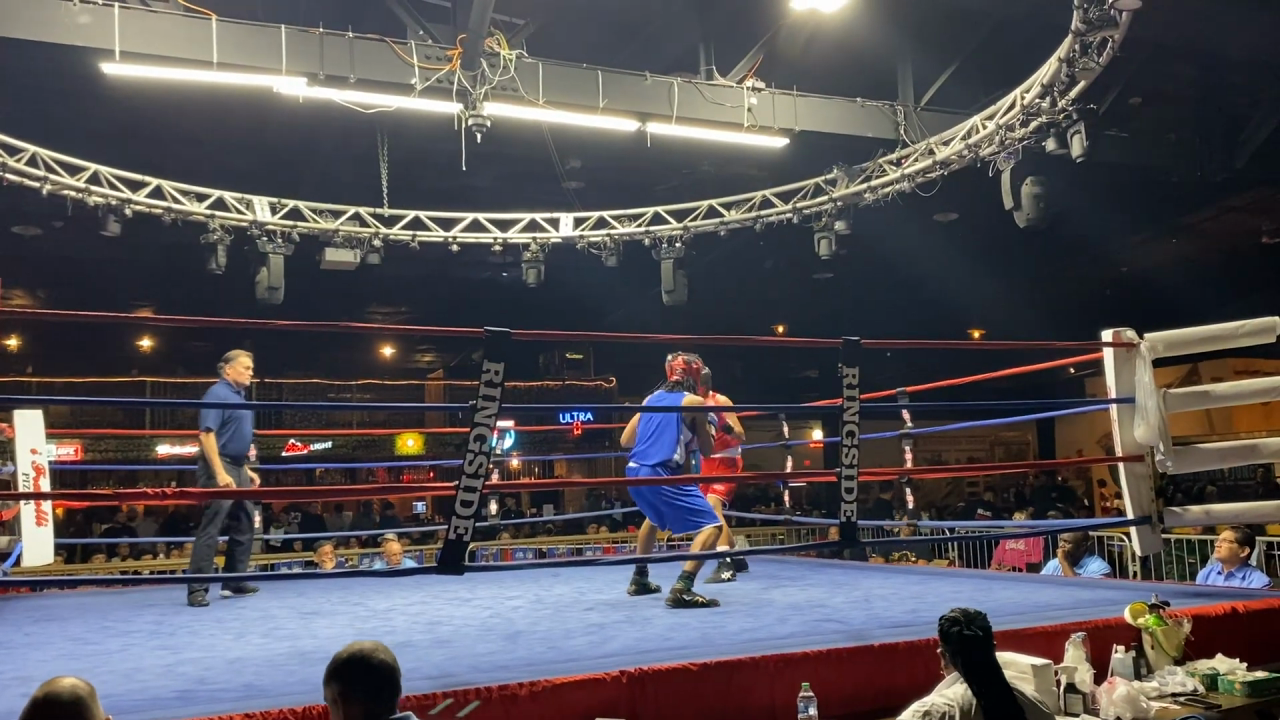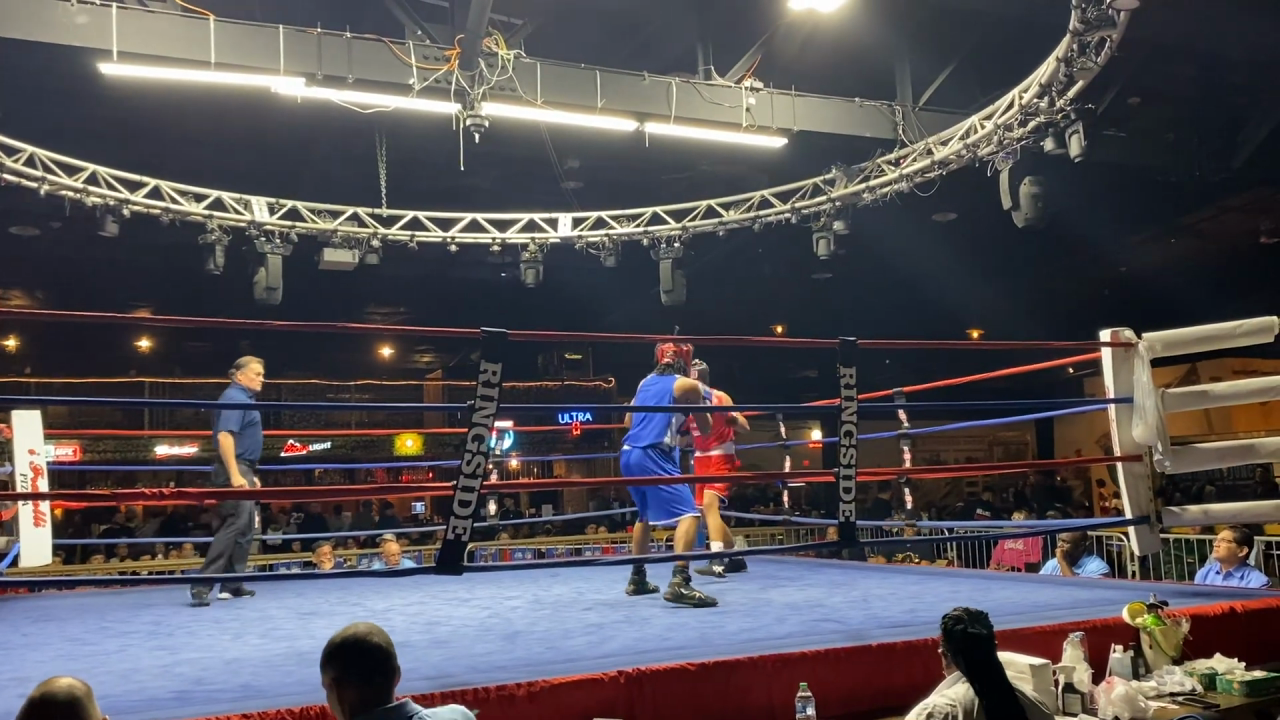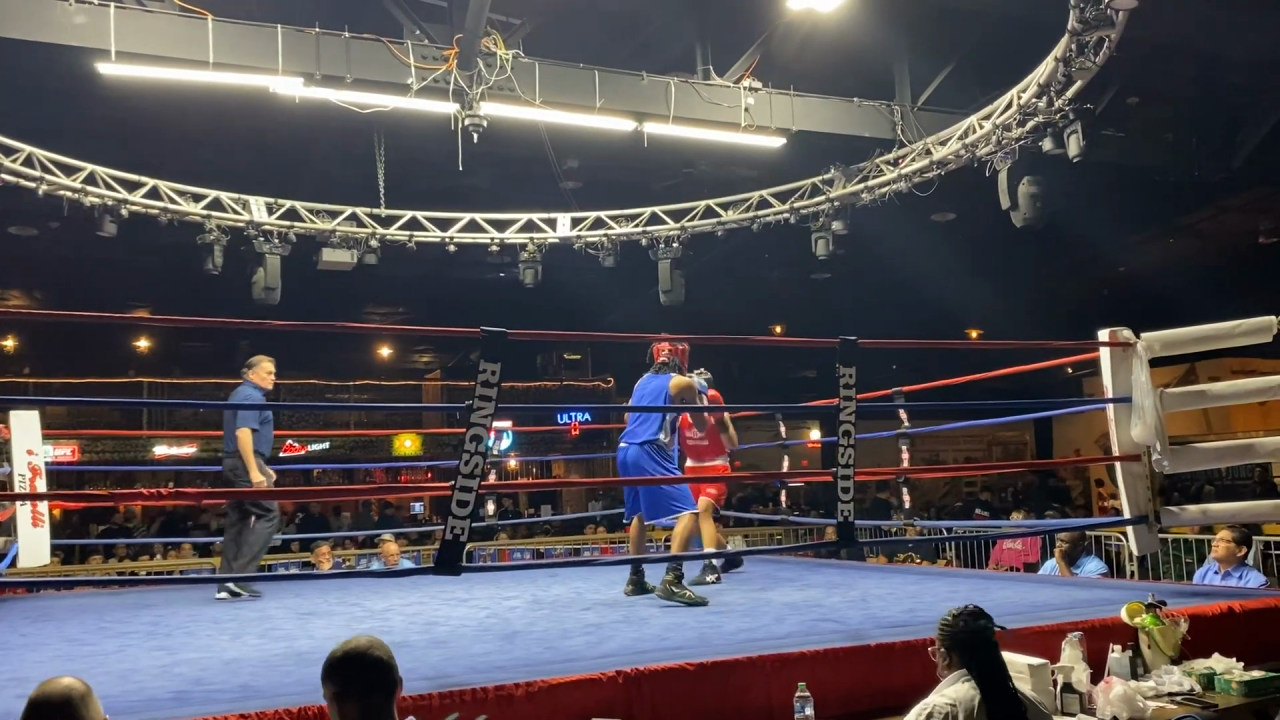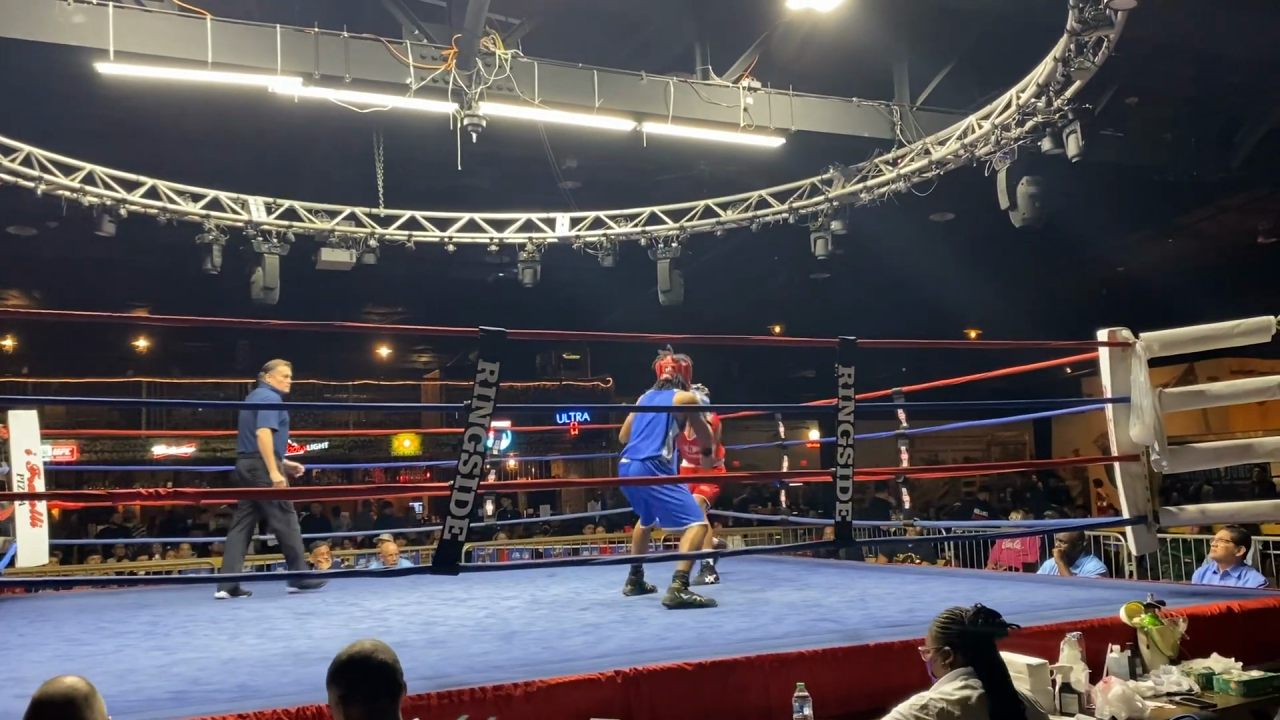
dt=0.2s
person 1, frame 1
left shoulder: (651, 399)
right shoulder: (696, 402)
left elbow: (626, 440)
right elbow: (707, 450)
right wrist: (705, 425)
left hip: (635, 471)
right hip: (662, 473)
left knee: (655, 518)
right knee: (710, 526)
left ankle: (639, 579)
right ankle: (682, 589)
person 1, frame 2
left shoulder: (645, 382)
right shoulder: (688, 385)
right elbow: (705, 429)
right wrist: (705, 401)
left hip: (629, 454)
right hip: (653, 456)
left knee: (646, 515)
right knee: (688, 515)
left ankle: (637, 579)
right ankle: (680, 583)
person 1, frame 3
left shoulder: (642, 381)
right shoulder: (684, 383)
right elbow: (702, 427)
right wrist: (700, 398)
left hip: (626, 453)
right hip: (650, 454)
left knee: (639, 515)
right knee: (687, 512)
left ankle: (635, 579)
right ankle: (672, 580)
person 1, frame 4
left shoulder: (645, 398)
right shoulder: (687, 399)
left elbow: (623, 437)
right elbow: (707, 444)
right wrist: (702, 416)
left hip: (626, 470)
right hip: (651, 471)
left knee: (647, 519)
right knee: (697, 524)
left ankle: (635, 579)
right ankle: (679, 588)
person 2, frame 1
left shoulder: (238, 395)
right shoulder: (218, 394)
right elbow: (206, 434)
left wrist: (245, 469)
right wrist: (220, 473)
left hip: (235, 469)
right hip: (220, 471)
left knee: (243, 526)
right knee: (211, 528)
left ankle: (234, 582)
right ankle: (197, 588)
person 2, frame 2
left shoulder: (242, 398)
right shoulder: (235, 398)
right elbow: (225, 437)
left wrist: (248, 473)
right wrist: (236, 474)
left hip: (239, 469)
right hip: (234, 469)
left knee: (240, 525)
right knee: (237, 524)
left ankle: (231, 583)
right ankle: (202, 583)
person 2, frame 3
left shoulder: (242, 395)
right shoulder: (251, 396)
right elbow: (243, 434)
left wrist: (258, 467)
right wrist: (254, 471)
left hip: (233, 465)
right hip: (244, 466)
left knee: (237, 522)
right knee: (267, 516)
left ankle: (228, 584)
right ankle: (240, 575)
person 2, frame 4
left shoulder: (255, 397)
right shoulder: (270, 398)
right elbow: (263, 434)
left wrist: (285, 463)
right wrist: (274, 471)
left hip: (246, 465)
right hip: (261, 467)
left knee: (242, 524)
right knee: (284, 520)
left ankle: (228, 584)
right ankle: (299, 577)
person 3, frame 1
left shoulder: (721, 402)
left elbow: (740, 435)
left wrist: (725, 425)
left hip: (727, 461)
right hip: (708, 462)
left knee: (713, 507)
right knee: (711, 513)
left ankle: (725, 565)
right ankle: (737, 559)
person 3, frame 2
left shoulder: (719, 399)
left elbow: (744, 428)
left wrist: (729, 416)
left hip: (722, 457)
right hip: (701, 460)
left knee: (710, 504)
right knee: (706, 512)
left ankle: (717, 561)
right ankle: (735, 559)
person 3, frame 3
left shoulder: (717, 411)
left elbow: (733, 445)
left wrist: (722, 421)
left hip: (716, 467)
right hip: (692, 469)
left knee: (704, 509)
right knee: (702, 517)
left ankle: (711, 567)
right ankle: (731, 557)
person 3, frame 4
left shoulder: (712, 423)
left elbow: (711, 462)
left hip: (711, 469)
right hip: (688, 468)
left knee: (697, 506)
left ankle: (708, 568)
right ankle: (713, 543)
